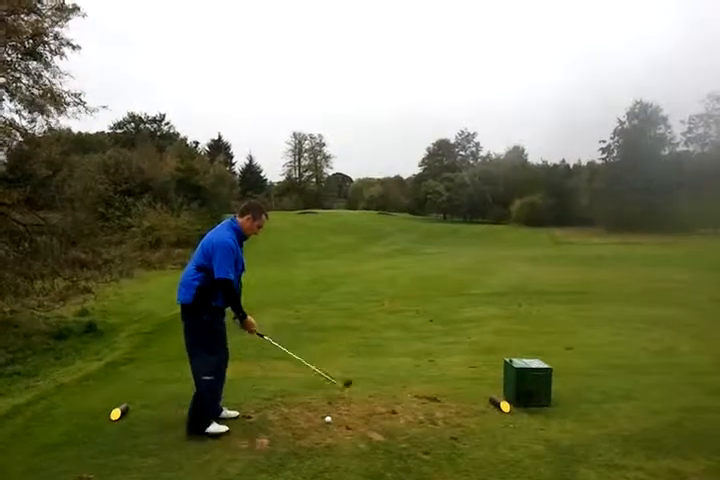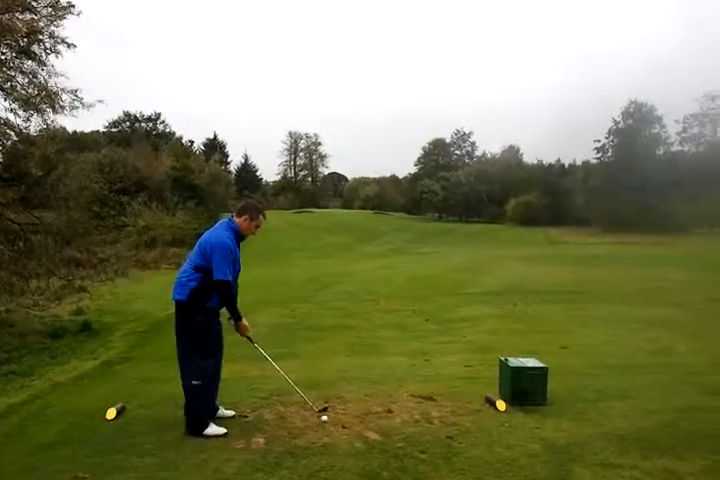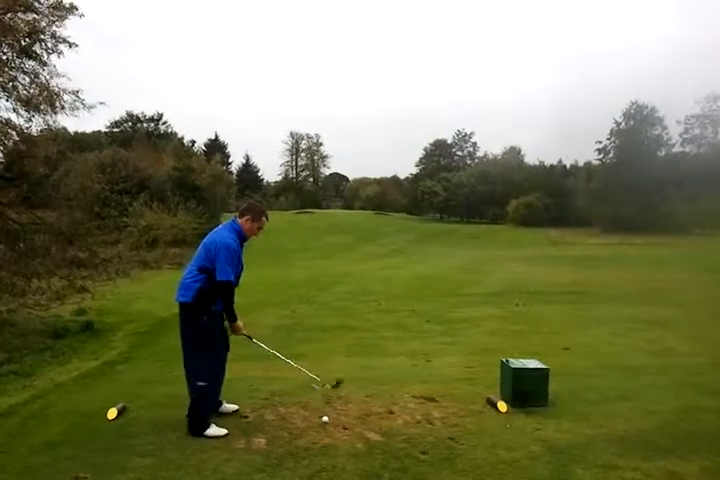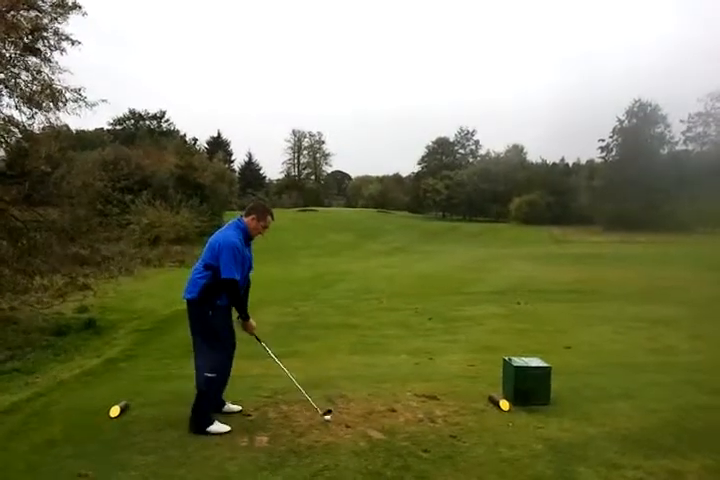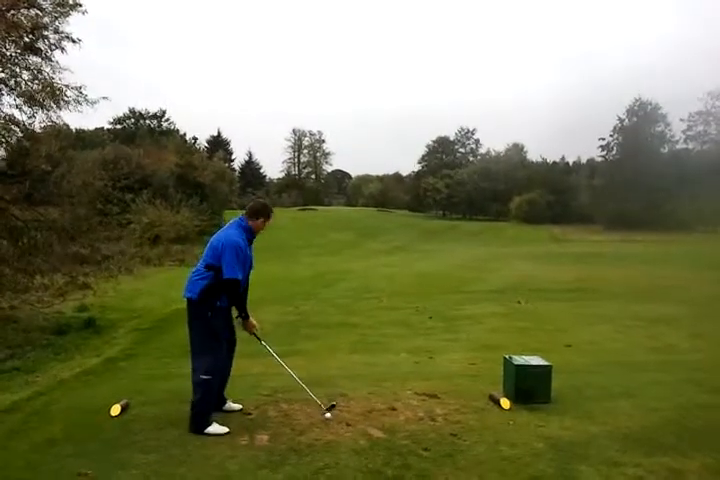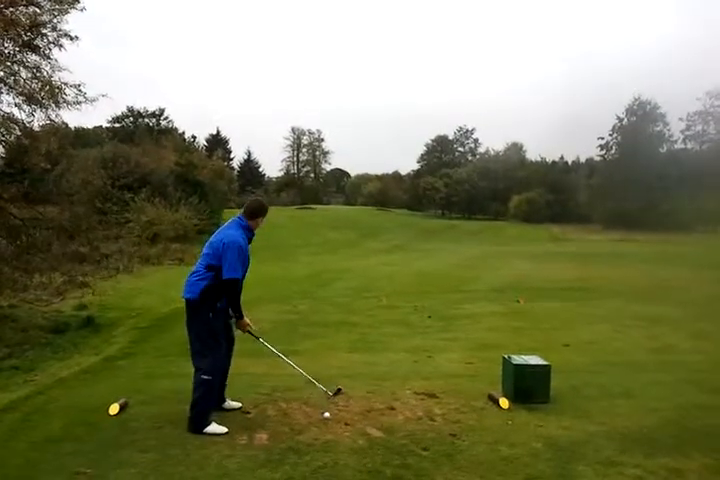
dt=0.3s
person 1, frame 1
left shoulder: (230, 235)
right shoulder: (225, 240)
left elbow: (230, 281)
right elbow: (225, 284)
left wrist: (238, 312)
right wrist: (243, 316)
left hip: (208, 303)
right hip: (199, 305)
left knee: (215, 356)
right knee: (211, 358)
left ankle: (211, 408)
right ankle: (200, 419)
person 1, frame 2
left shoulder: (227, 233)
right shoulder: (223, 240)
left elbow: (226, 282)
right elbow: (223, 285)
left wrist: (234, 315)
right wrist: (237, 319)
left hip: (203, 302)
right hip: (194, 304)
left knee: (211, 355)
right knee: (199, 360)
left ankle: (208, 406)
right ankle: (197, 421)
person 1, frame 3
left shoulder: (230, 235)
right shoulder: (227, 241)
left elbow: (225, 283)
right elbow: (223, 285)
left wrist: (229, 316)
right wrist: (233, 319)
left hip: (206, 303)
right hip: (197, 304)
left knee: (218, 351)
right knee: (203, 360)
left ankle: (212, 402)
right ankle: (198, 422)
person 1, frame 4
left shoulder: (241, 237)
right shoulder: (230, 240)
left elbow: (242, 279)
right elbow: (230, 283)
left wrist: (243, 313)
right wrist: (245, 317)
left hip: (218, 301)
right hip: (204, 301)
left knee: (225, 349)
right knee: (212, 356)
left ankle: (215, 401)
right ankle: (202, 419)
person 1, frame 5
left shoulder: (242, 236)
right shoulder: (233, 240)
left elbow: (242, 279)
right elbow: (231, 284)
left wrist: (243, 312)
right wrist: (245, 316)
left hip: (217, 300)
right hip: (204, 301)
left knee: (226, 347)
right knee: (209, 357)
left ankle: (216, 399)
right ankle: (200, 419)
person 1, frame 6
left shoulder: (236, 231)
right shoulder: (235, 241)
left elbow: (234, 279)
right elbow: (230, 283)
left wrist: (236, 312)
right wrist: (239, 316)
left hip: (213, 299)
right hip: (203, 301)
left knee: (225, 346)
right knee: (209, 357)
left ankle: (216, 398)
right ankle: (199, 420)
